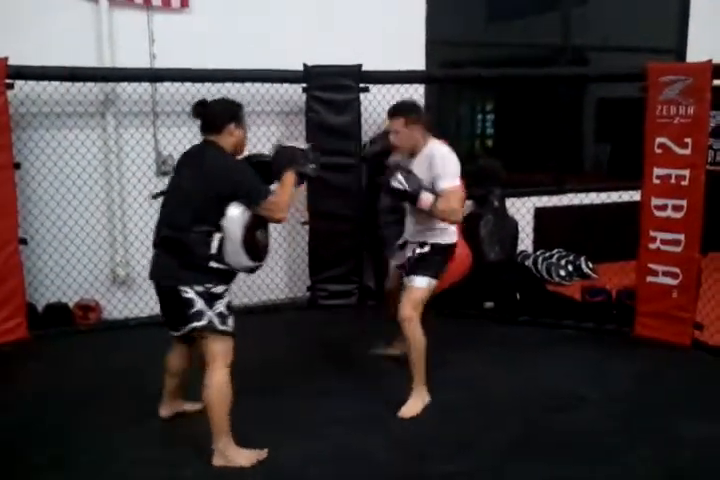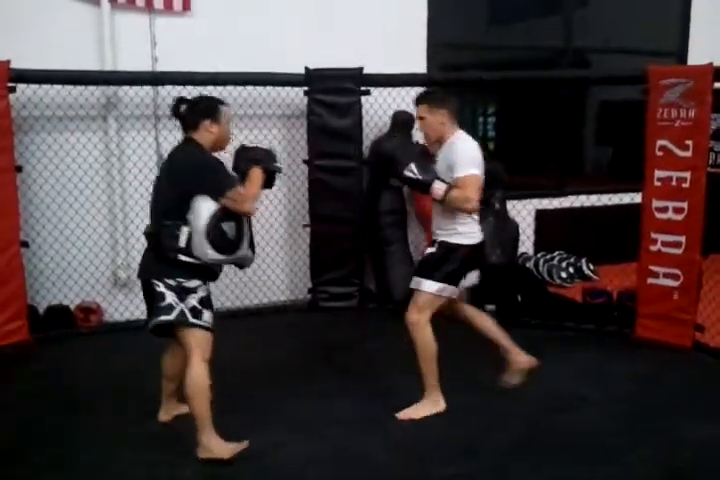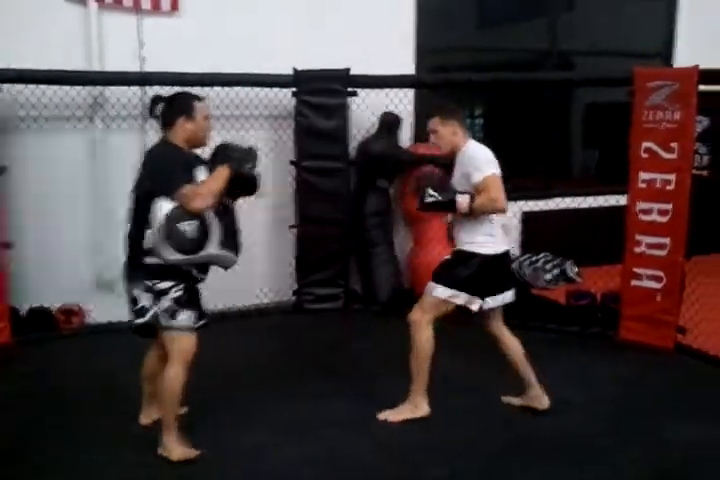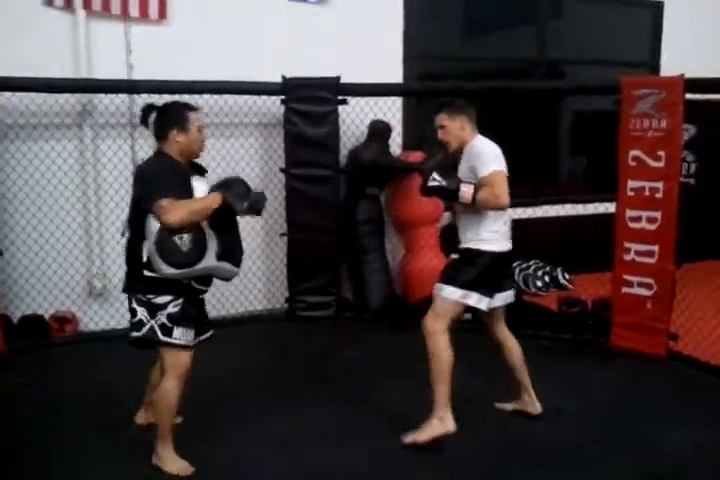
dt=0.2s
person 1, frame 1
left shoulder: (192, 158)
right shoulder: (230, 169)
right elbow: (278, 210)
left wrist: (254, 176)
right wrist: (290, 171)
left hip: (170, 264)
right hip: (197, 273)
left knee: (185, 338)
right knee: (219, 357)
left ankle: (170, 402)
right ankle: (224, 449)
person 1, frame 2
left shoulder: (185, 157)
right shoulder: (200, 163)
left elbow: (211, 201)
right elbow: (245, 204)
left wrist: (241, 178)
right wrist: (258, 169)
left hip: (170, 265)
right hip: (177, 270)
left knee: (181, 340)
right knee: (198, 350)
left ankle: (169, 404)
right ankle: (208, 440)
person 1, frame 3
left shoulder: (183, 159)
right shoulder: (164, 159)
left elbow: (205, 194)
right elbow: (199, 200)
left wrist: (226, 177)
right wrist: (226, 167)
left hip: (173, 268)
right hip: (157, 272)
left knee: (164, 342)
right knee: (182, 349)
left ankle: (151, 407)
right ankle: (170, 438)
person 1, frame 4
left shoulder: (190, 170)
right shoulder: (155, 172)
left elbow: (201, 213)
right elbow: (173, 215)
left wrist: (226, 199)
right wrist: (220, 196)
left hip: (181, 281)
right hip: (157, 285)
left knee: (171, 355)
right knee: (178, 365)
left ankle: (149, 409)
right ankle: (163, 449)
person 2, frame 1
left shoulder: (442, 157)
right shoulder: (402, 150)
left elbow: (454, 213)
left wrist: (418, 195)
left hip: (436, 244)
right hip: (412, 238)
left knee: (408, 313)
right knee: (393, 289)
left ankle: (420, 391)
right ankle: (404, 341)
person 2, frame 2
left shoulder: (462, 148)
right shoulder: (448, 145)
left elbow: (470, 202)
left wrist: (431, 186)
right wrist: (425, 179)
left hip: (455, 244)
right hip: (452, 240)
left knee: (416, 316)
right knee: (458, 307)
left ankle: (432, 397)
right ankle: (517, 357)
person 2, frame 3
left shoulder: (475, 154)
right shoulder: (467, 156)
left elbow: (498, 202)
left wrist: (456, 202)
right wrist: (443, 197)
left hip: (478, 256)
right hip: (493, 255)
left knee: (419, 318)
right knee: (495, 326)
left ankle: (416, 402)
right ankle: (534, 392)
person 2, frame 4
left shoulder: (481, 149)
right shoulder: (471, 153)
left elbow: (500, 198)
left wrist: (457, 190)
right wrist: (447, 186)
left hip: (482, 254)
right hip: (493, 253)
left knee: (434, 324)
right knee: (497, 327)
left ankle: (441, 416)
right ankle: (528, 398)
person 3, frame 1
left shoulder: (376, 141)
right shoulder: (392, 144)
left elbow: (367, 158)
left hip: (374, 199)
right hip: (388, 199)
left knee: (377, 245)
right knee: (392, 243)
left ankle: (381, 288)
person 3, frame 2
left shoulder: (378, 143)
right shoulder: (403, 144)
left hip: (375, 199)
right hip: (390, 199)
left knee: (378, 246)
right knee: (395, 245)
left ankle: (385, 292)
right ankle: (401, 293)
person 3, frame 3
left shoulder: (366, 145)
right shoulder: (387, 146)
right elbow: (406, 159)
right wrist: (438, 160)
left hip: (362, 200)
right hip: (377, 200)
left knee: (366, 247)
right knee: (381, 247)
left ankle: (372, 294)
right ankle: (386, 295)
person 3, frame 4
left shoulder: (355, 153)
right shoulder: (378, 154)
right elbow: (396, 167)
right wrist: (420, 167)
left hip: (352, 208)
right hip: (367, 208)
left knee: (356, 255)
right knee: (372, 254)
left ankle: (363, 302)
right ankle: (378, 302)
